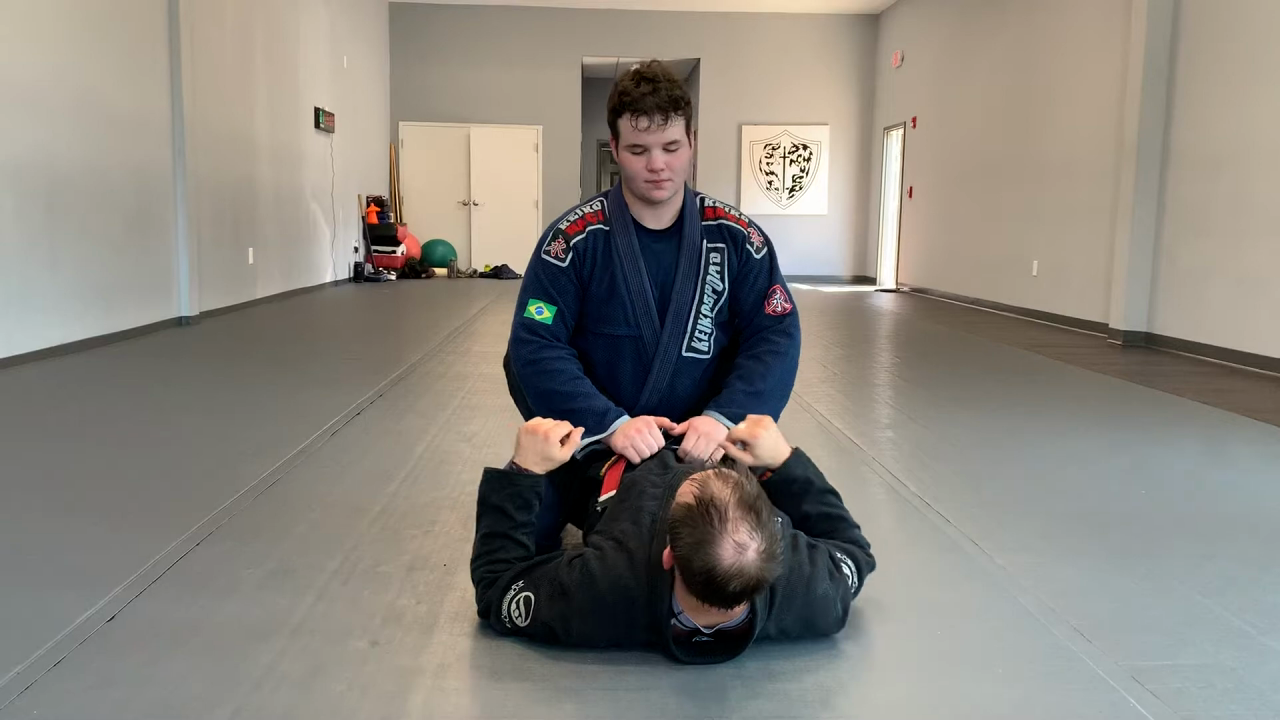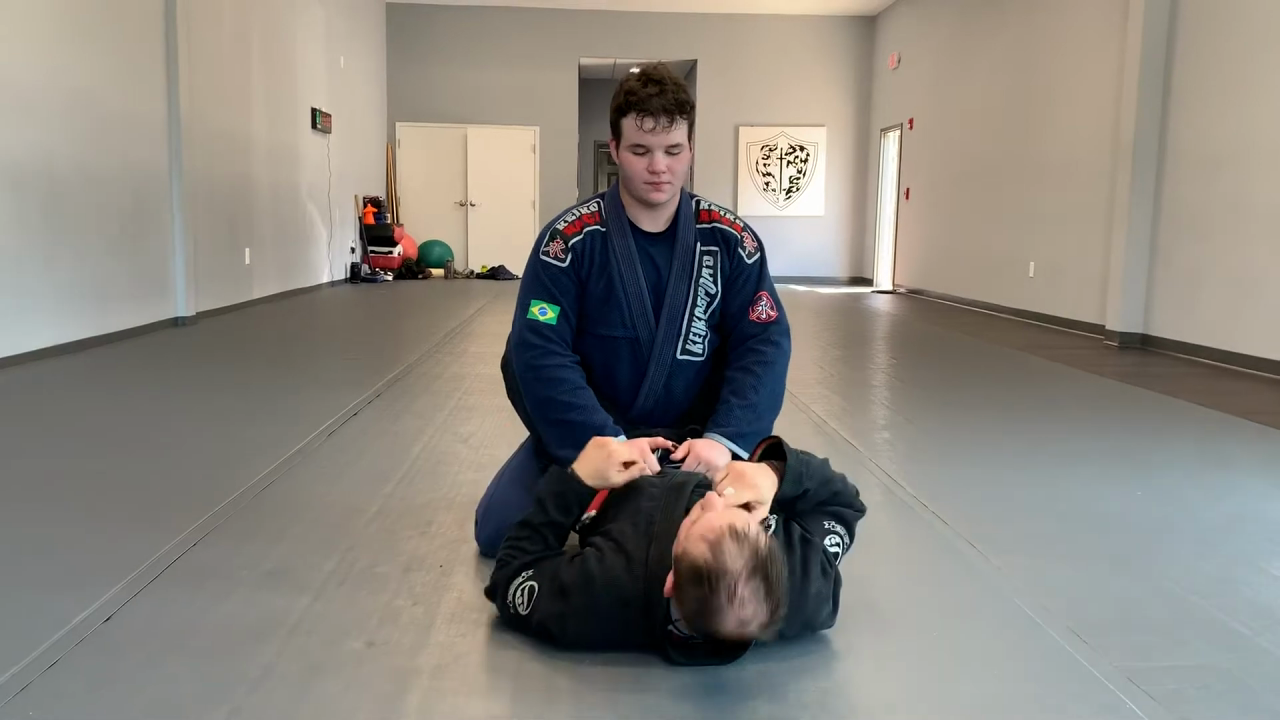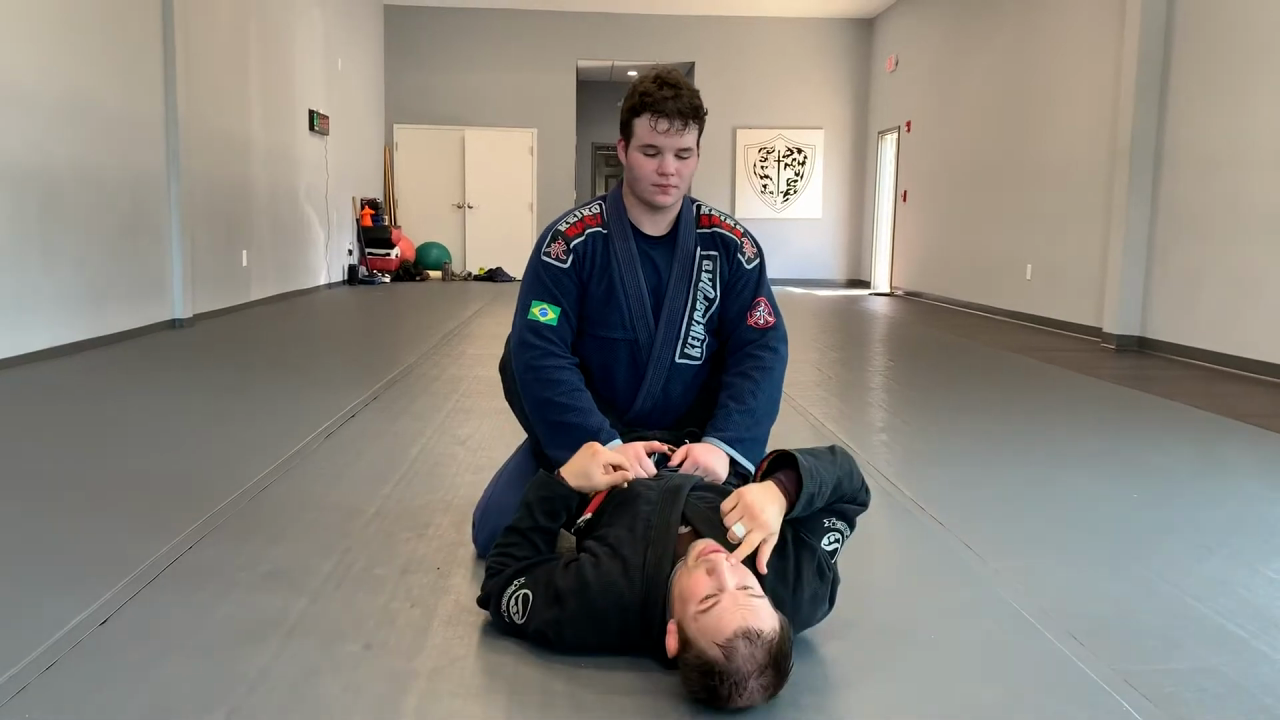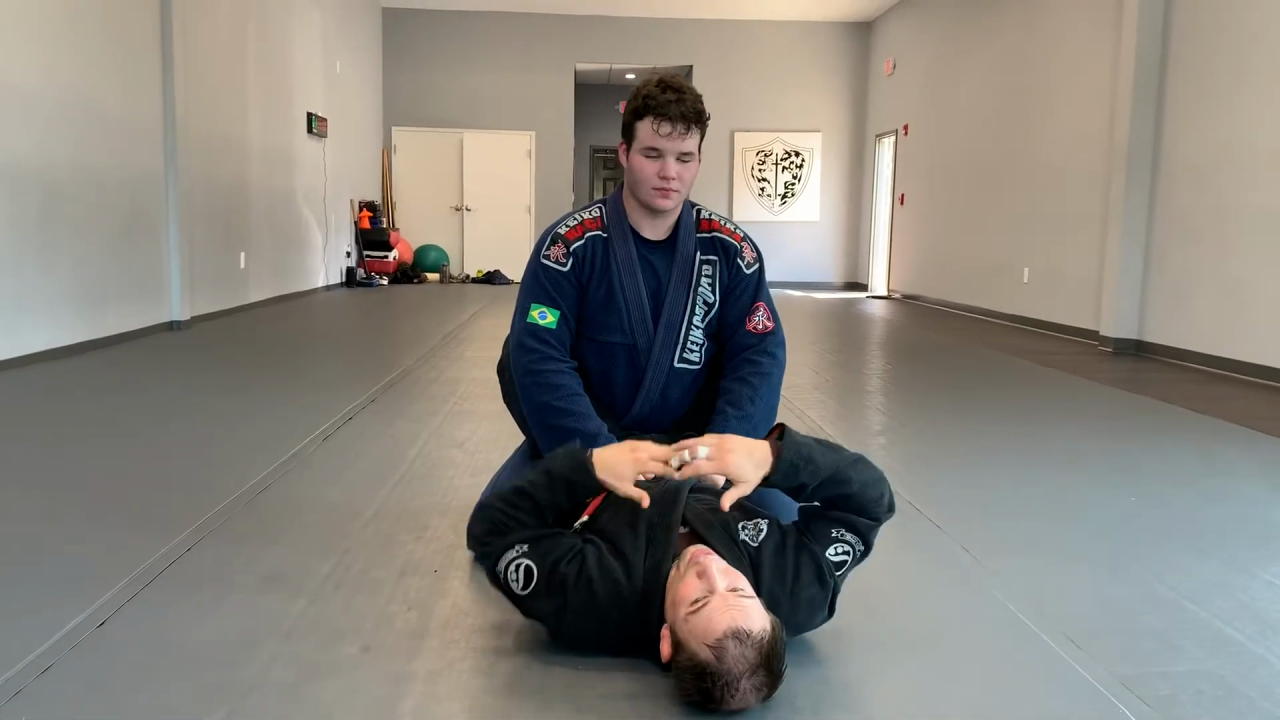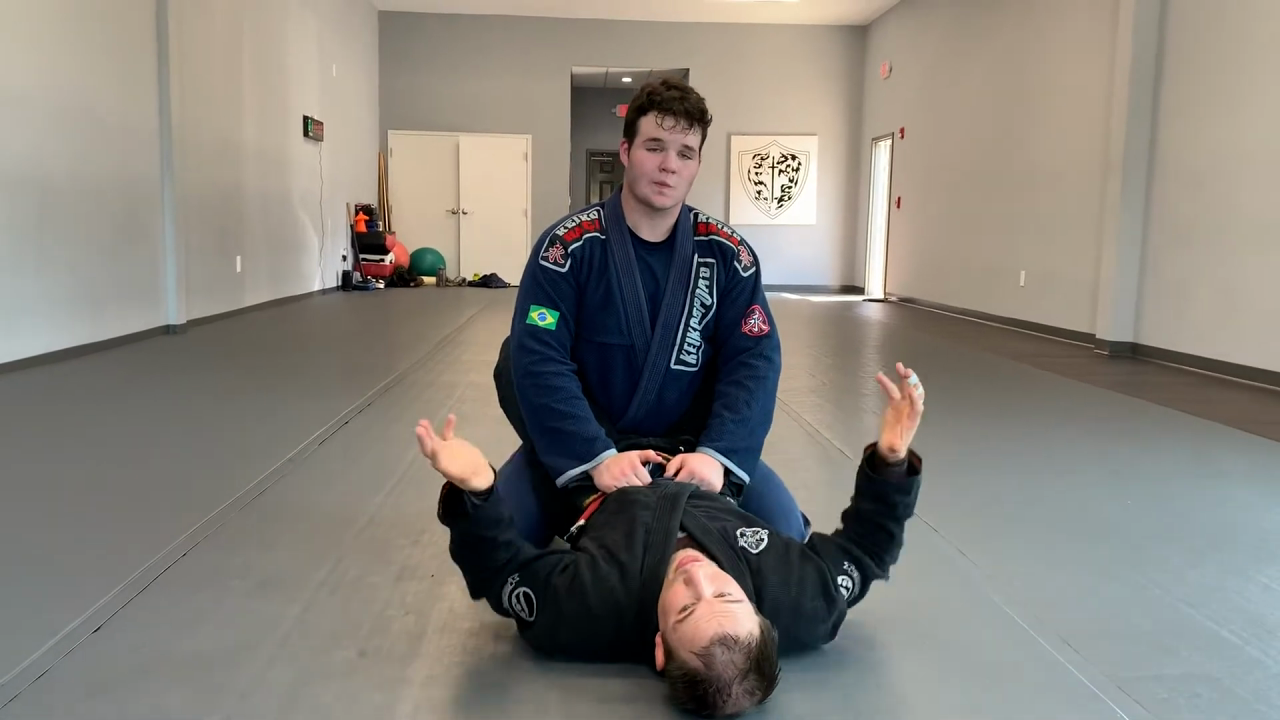
dt=0.5s
person 1, frame 1
left shoulder: (736, 235)
right shoulder: (573, 238)
left elbow: (775, 342)
right elbow: (536, 352)
left wrist: (722, 419)
right wrist: (611, 424)
left hip: (700, 445)
right hip: (592, 439)
person 1, frame 2
left shoulder: (729, 239)
right shoulder: (570, 238)
left elbow: (763, 344)
right elbow: (539, 353)
left wrist: (724, 437)
right wrist: (605, 442)
left hip: (694, 440)
right hip: (585, 438)
right knee: (500, 531)
person 1, frame 3
left shoulder: (729, 245)
right shoulder: (572, 240)
left elbow: (761, 350)
right elbow: (538, 354)
left wrist: (721, 442)
right wrist: (602, 446)
left hip: (693, 439)
right hip: (584, 439)
right knee: (497, 532)
person 1, frame 4
left shoulder: (729, 248)
right shoulder: (571, 242)
left elbow: (758, 356)
right elbow: (536, 357)
right wrist: (601, 451)
left hip: (693, 440)
right hip: (584, 438)
person 1, frame 5
left shoulder: (726, 252)
right shoulder: (571, 244)
left elbow: (754, 359)
right elbow: (536, 358)
left wrist: (717, 453)
right wrist: (597, 455)
left hip: (690, 446)
right hip: (584, 445)
left knee: (782, 532)
person 2, frame 1
left shoulder: (600, 597)
right shoulder: (814, 601)
left elbow: (496, 589)
right elbow: (852, 550)
left wrist: (525, 470)
right wrist: (785, 462)
person 2, frame 2
left shoulder: (593, 602)
right shoulder: (808, 599)
left elbow: (510, 580)
right elbow: (841, 504)
left wrist: (578, 479)
right wrist: (776, 472)
person 2, frame 3
left shoulder: (596, 609)
right shoulder: (802, 592)
left elbow: (502, 586)
right elbow: (847, 486)
left wrist: (561, 484)
right wrist: (783, 488)
person 2, frame 4
left shoulder: (595, 607)
right shoulder: (799, 595)
left elbow: (493, 530)
right elbow: (868, 498)
left wrist: (585, 464)
right wrist: (773, 456)
person 2, frame 5
left shoulder: (586, 612)
right shoulder: (798, 606)
left elbow: (499, 569)
right elbow: (865, 548)
left wrist: (473, 488)
right wrist: (891, 460)
